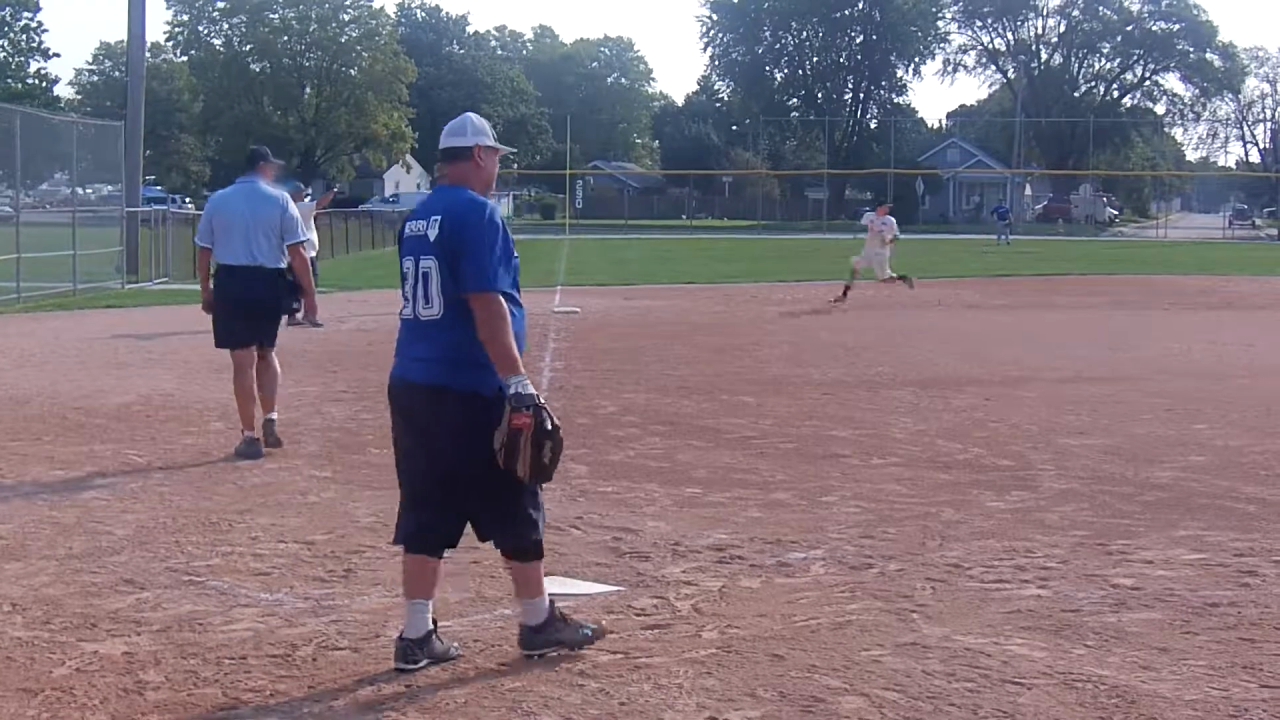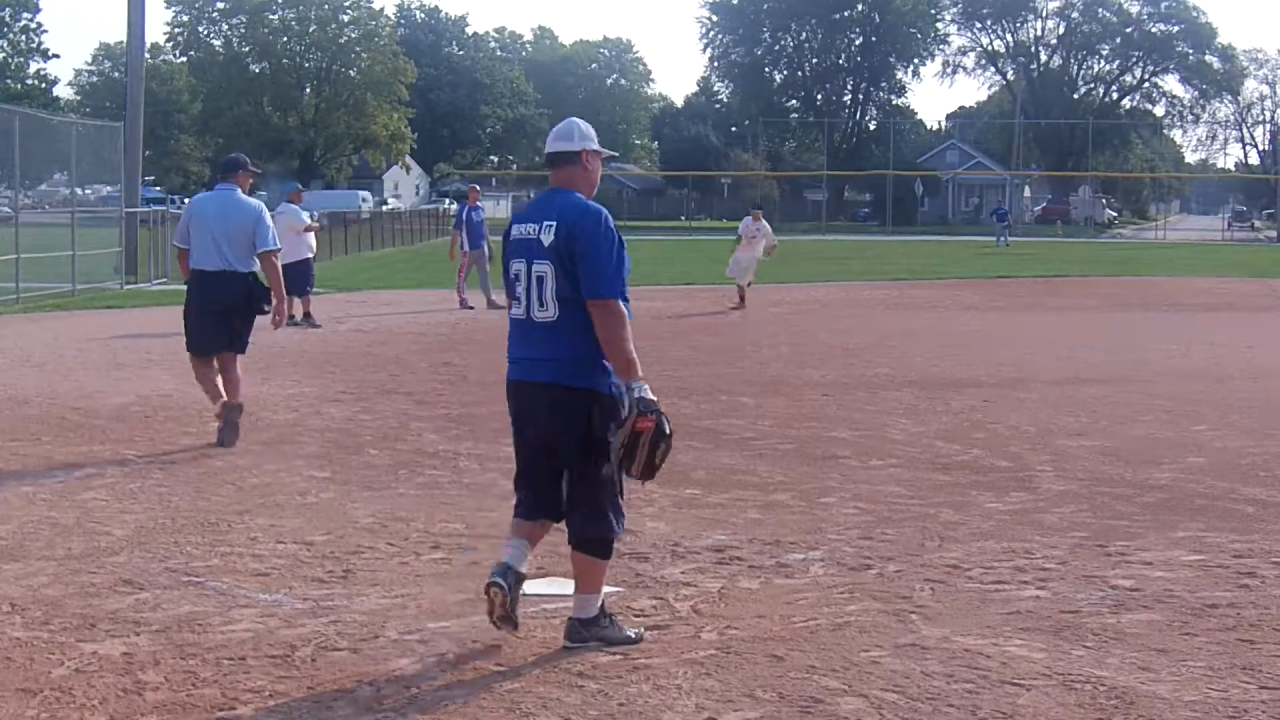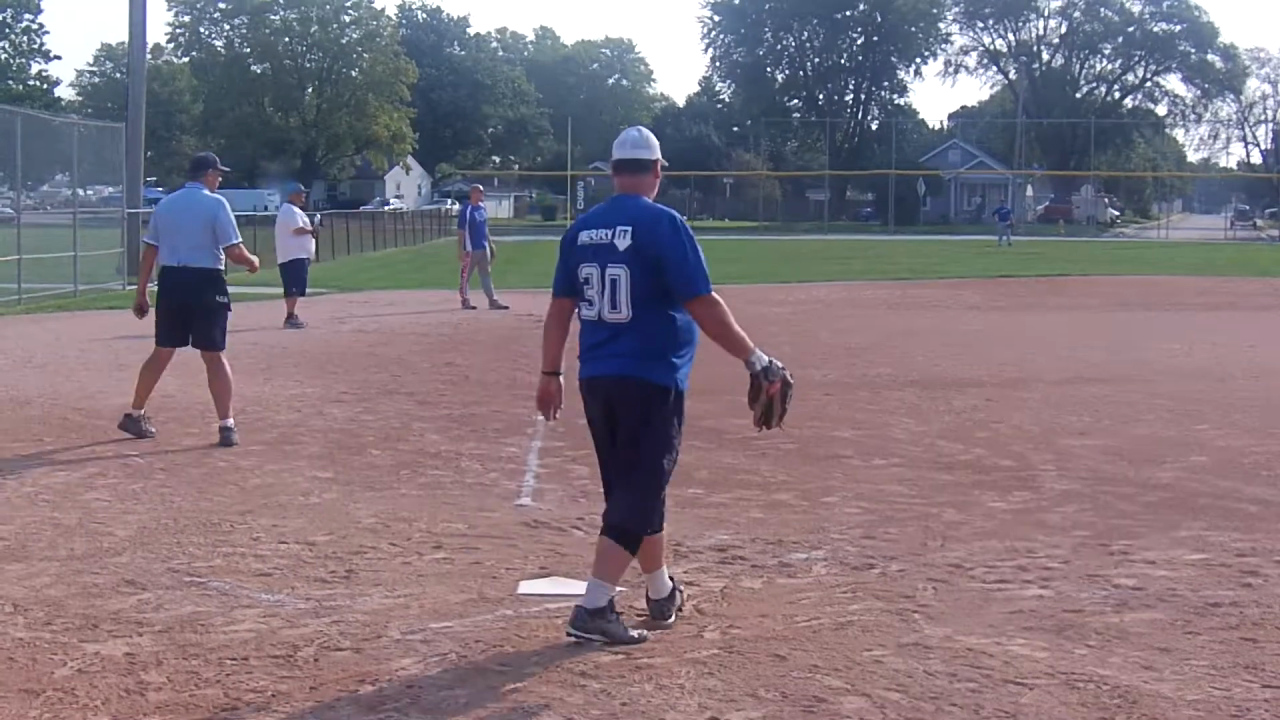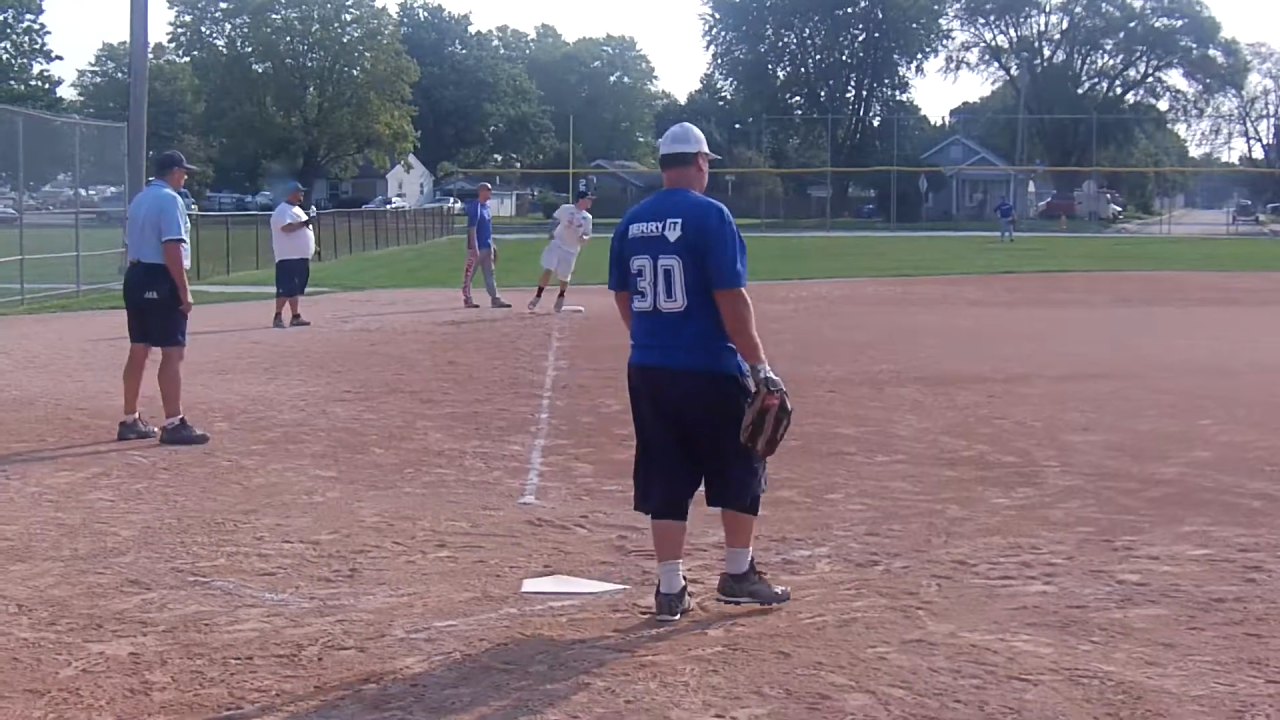
dt=0.4s
person 1, frame 1
left shoulder: (417, 218)
right shoulder: (478, 213)
right elbow: (486, 305)
right wrist: (517, 380)
left hip: (411, 382)
right hip: (469, 388)
left knee: (424, 512)
right knee: (515, 506)
left ankle: (414, 635)
right ankle: (538, 622)
person 1, frame 2
left shoulder: (521, 221)
right shoulder: (589, 218)
right elbow: (605, 311)
right wrist: (638, 384)
left hip: (525, 379)
right hip: (582, 385)
left knee: (538, 489)
right knee: (593, 499)
left ankle: (508, 572)
right ankle: (586, 617)
person 1, frame 3
left shoulder: (581, 229)
right shoulder: (663, 223)
left elbow: (560, 308)
right elbow: (702, 304)
left wrist: (550, 374)
right wrist: (754, 358)
left hip: (596, 379)
right hip: (651, 381)
left knee: (631, 487)
right knee: (638, 496)
left ankle: (660, 591)
right ankle: (595, 607)
person 1, frame 4
left shoulder: (631, 222)
right shoulder: (711, 215)
left elbow: (624, 300)
right elbow: (731, 300)
right wrist: (760, 366)
left hip: (648, 370)
right hip: (710, 370)
left knee: (663, 481)
right knee: (740, 469)
left ankle: (669, 589)
right ankle: (738, 574)
person 2, frame 1
left shoulder: (218, 200)
right shoulder: (280, 200)
left elbow: (204, 251)
right elbow: (297, 251)
left wrist: (206, 290)
right wrist: (309, 292)
left hip: (230, 284)
right hip: (269, 284)
left knee: (244, 362)
right knee: (265, 355)
left ankle: (251, 436)
right ankle: (270, 420)
person 2, frame 2
left shoulder: (195, 205)
right shoulder: (255, 209)
left elbow: (183, 253)
right elbow: (269, 259)
right wrist: (279, 300)
left hip: (204, 287)
right hip: (241, 289)
left knee: (202, 358)
right knee: (229, 359)
left ankle: (225, 403)
right ankle: (227, 426)
person 2, frame 3
left shoulder: (165, 204)
right shoulder: (215, 203)
left elbow: (150, 251)
right elbow: (232, 250)
left wrist: (141, 293)
right wrist: (252, 262)
left hip: (170, 283)
right hip: (204, 285)
left knee: (161, 353)
right knee: (215, 357)
left ankle: (135, 416)
right ankle: (227, 426)
person 2, frame 4
left shoulder: (139, 199)
right shoulder: (170, 200)
right elbow: (172, 250)
right wrist: (184, 290)
left hip: (136, 278)
right hip: (160, 281)
left knee: (138, 352)
right knee: (173, 353)
left ankle: (130, 421)
right ankle: (173, 424)
